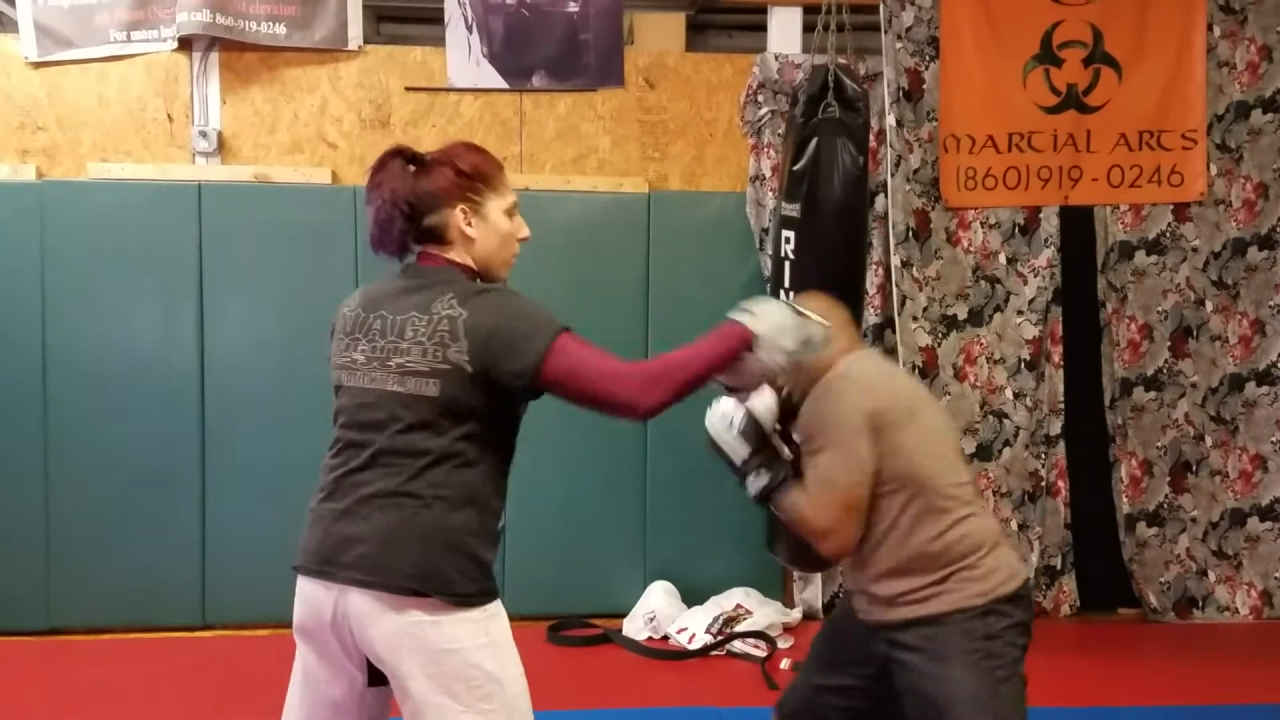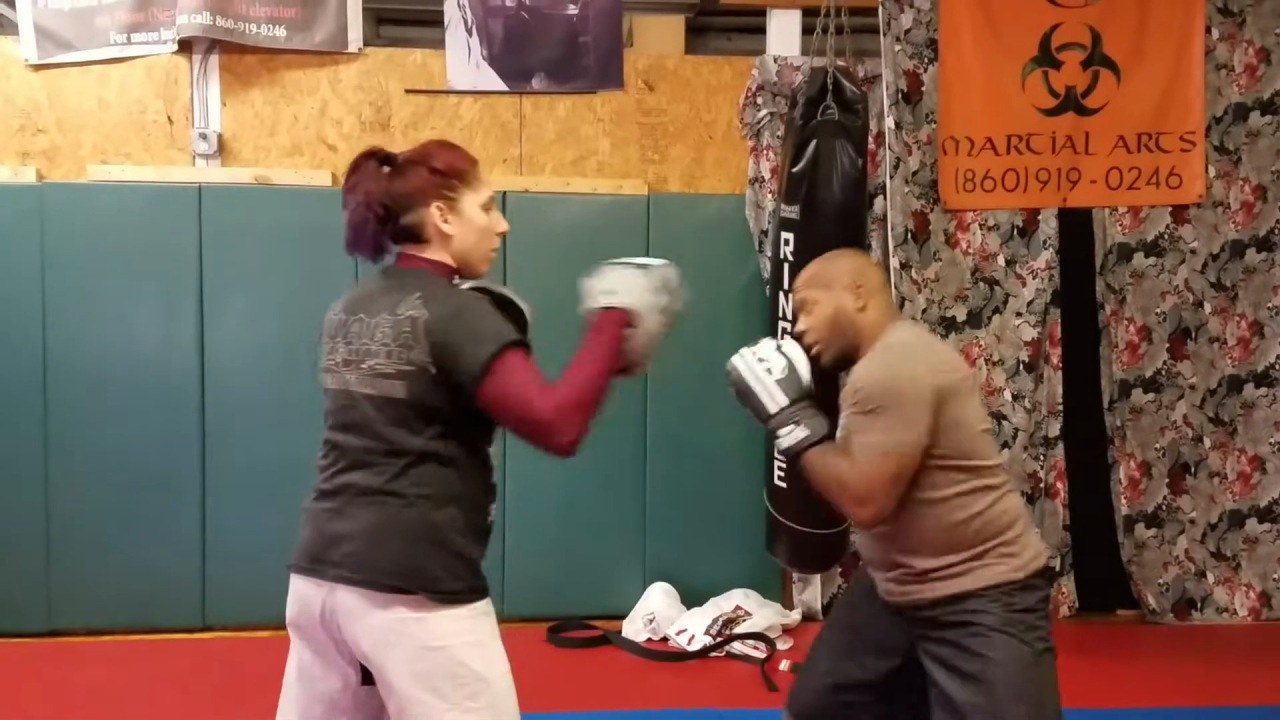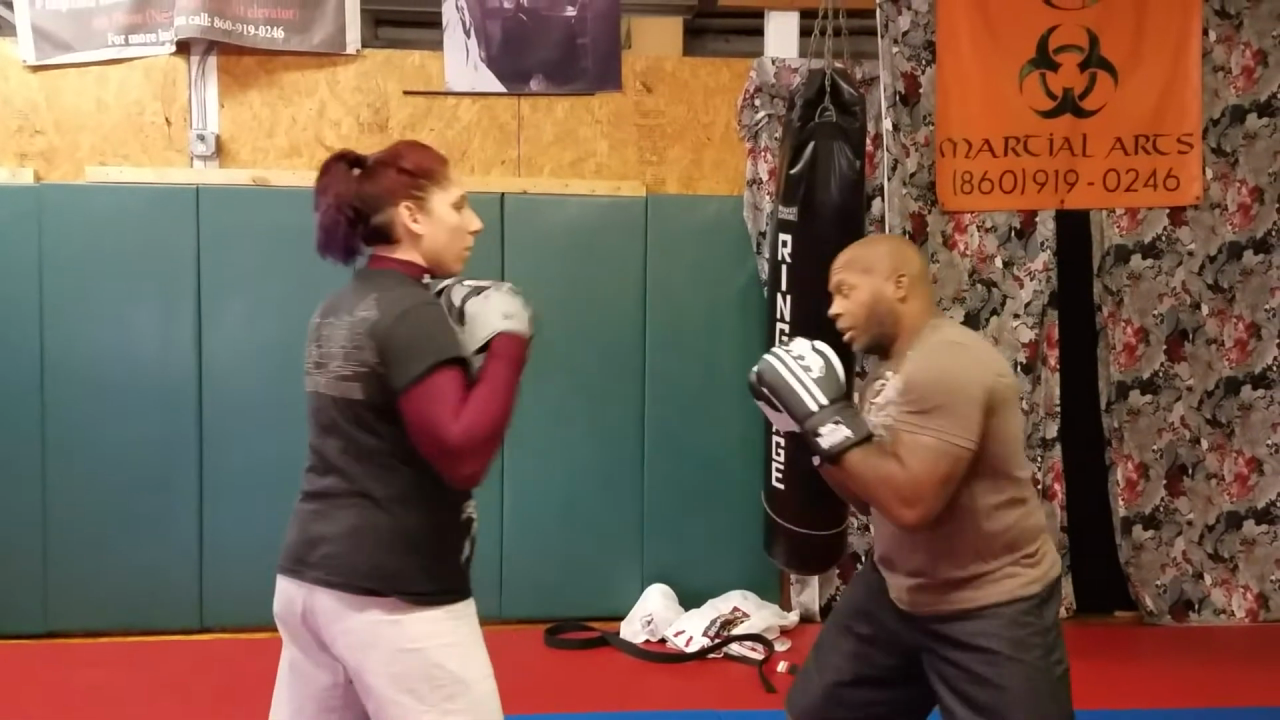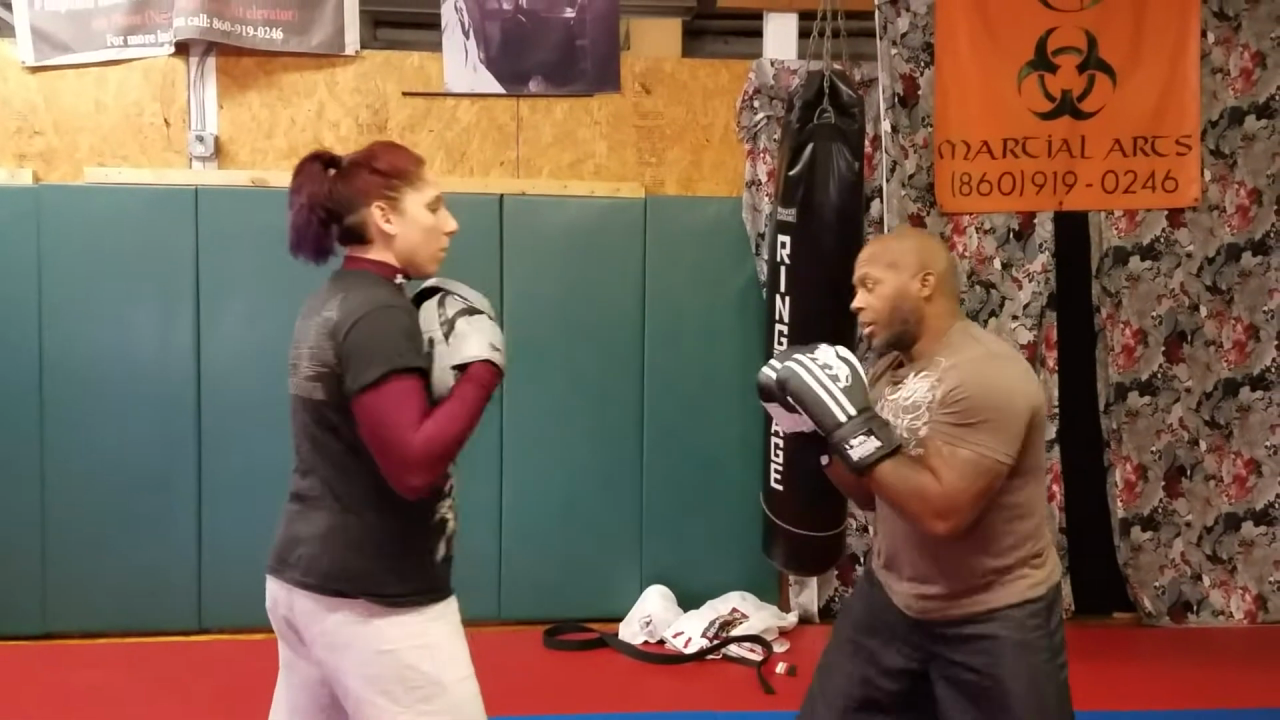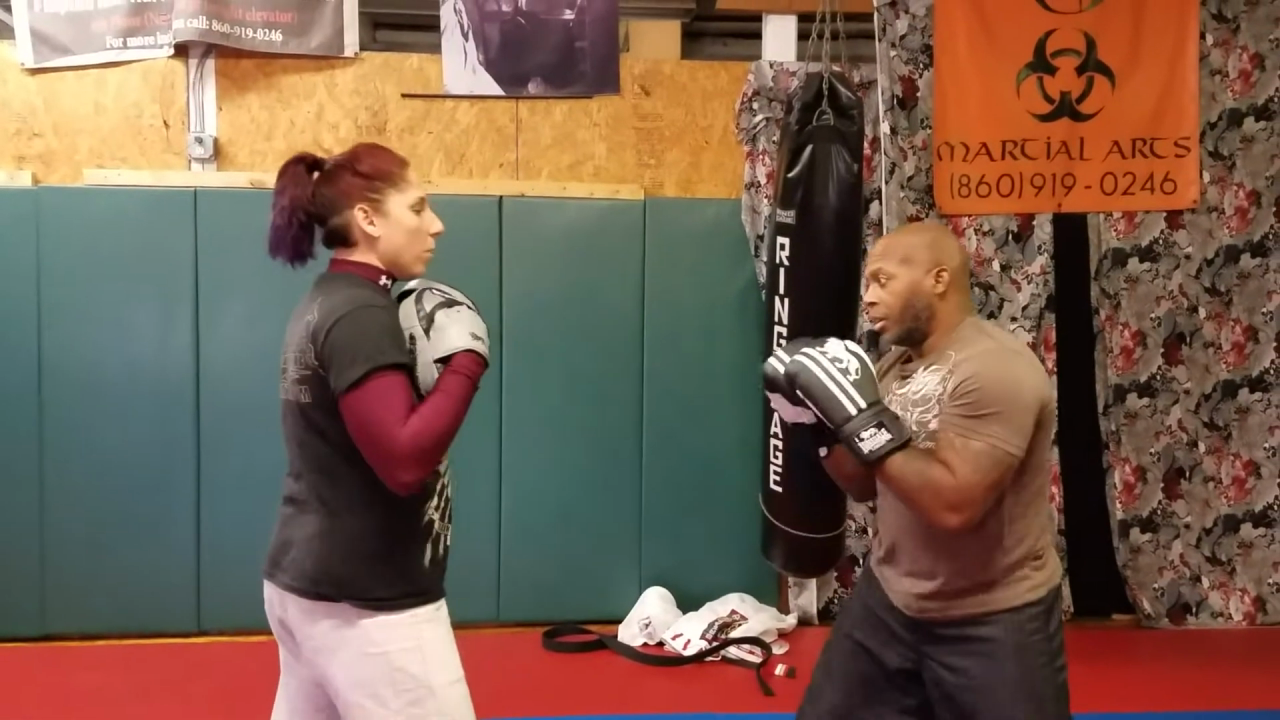
dt=0.1s
person 1, frame 1
left shoulder: (354, 311)
right shoulder: (490, 318)
right elbow: (636, 393)
right wrist: (747, 334)
left hip: (325, 576)
right hip: (426, 593)
person 1, frame 2
left shoulder: (350, 309)
right shoulder: (453, 316)
right elbow: (559, 426)
right wrist: (612, 315)
left hip: (322, 577)
right hip: (417, 592)
person 1, frame 3
left shoulder: (340, 308)
right shoulder: (413, 315)
right elbow: (464, 456)
left wrist: (464, 351)
right wrist: (507, 341)
left hip: (313, 577)
right hip: (400, 594)
person 1, frame 4
left shoulder: (327, 309)
right shoulder: (377, 315)
right elbow: (413, 469)
left wrist: (436, 361)
right wrist: (481, 367)
left hip: (303, 579)
right hip: (378, 596)
person 1, frame 5
left shoulder: (323, 307)
right shoulder: (360, 317)
right elbow: (404, 463)
right wrist: (465, 360)
left hip: (307, 585)
right hip: (371, 601)
person 2, frame 1
left shoulder: (839, 396)
right shoulder: (874, 383)
left elbow: (835, 535)
left wrist: (760, 472)
right wrist: (770, 461)
left hip: (961, 618)
person 2, frame 2
left shoulder: (896, 365)
right shoulder: (895, 358)
left elbow: (865, 501)
right elbow: (859, 481)
left wrist: (789, 415)
right wrist: (787, 413)
left hip: (986, 598)
right hip: (897, 590)
person 2, frame 3
left shoulder: (952, 365)
right shoulder: (888, 370)
left elbow: (910, 501)
right elbow: (869, 494)
left wrist: (825, 415)
right wrist: (808, 423)
left hip: (993, 609)
right hip: (895, 592)
person 2, frame 4
left shoulder: (984, 373)
right shoulder: (890, 371)
left elbow: (942, 510)
left wrist: (851, 425)
right wrist: (825, 429)
left hip: (999, 613)
right hip: (895, 599)
person 2, frame 5
left shoulder: (996, 369)
right shoulder: (896, 363)
left elbow: (953, 505)
right elbow: (867, 485)
left wrist: (863, 419)
right wrist: (823, 421)
left hip: (992, 620)
right hip: (889, 599)
